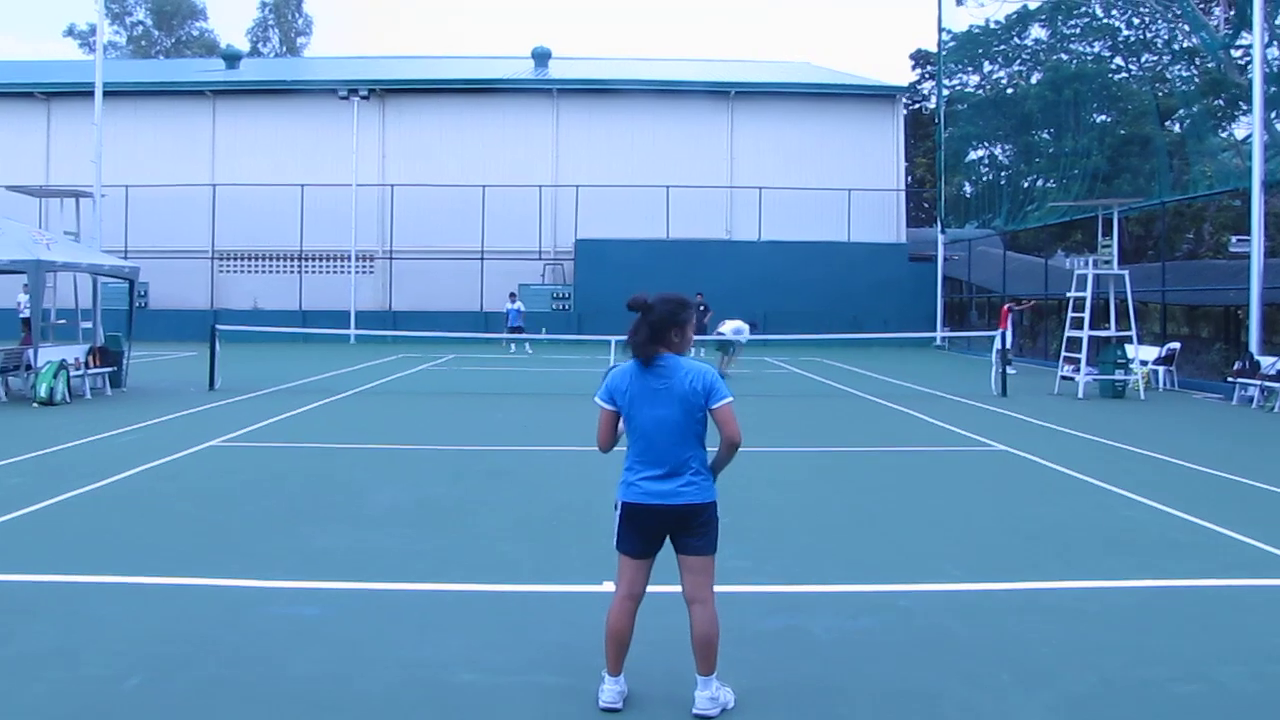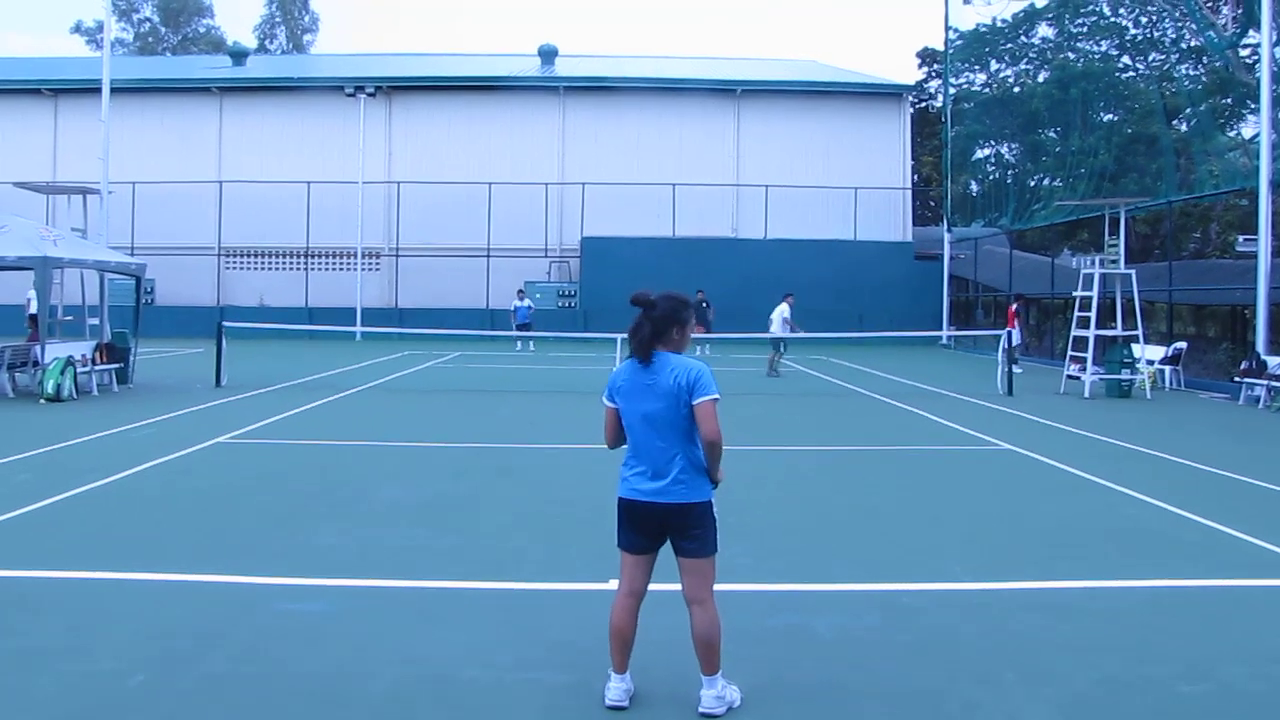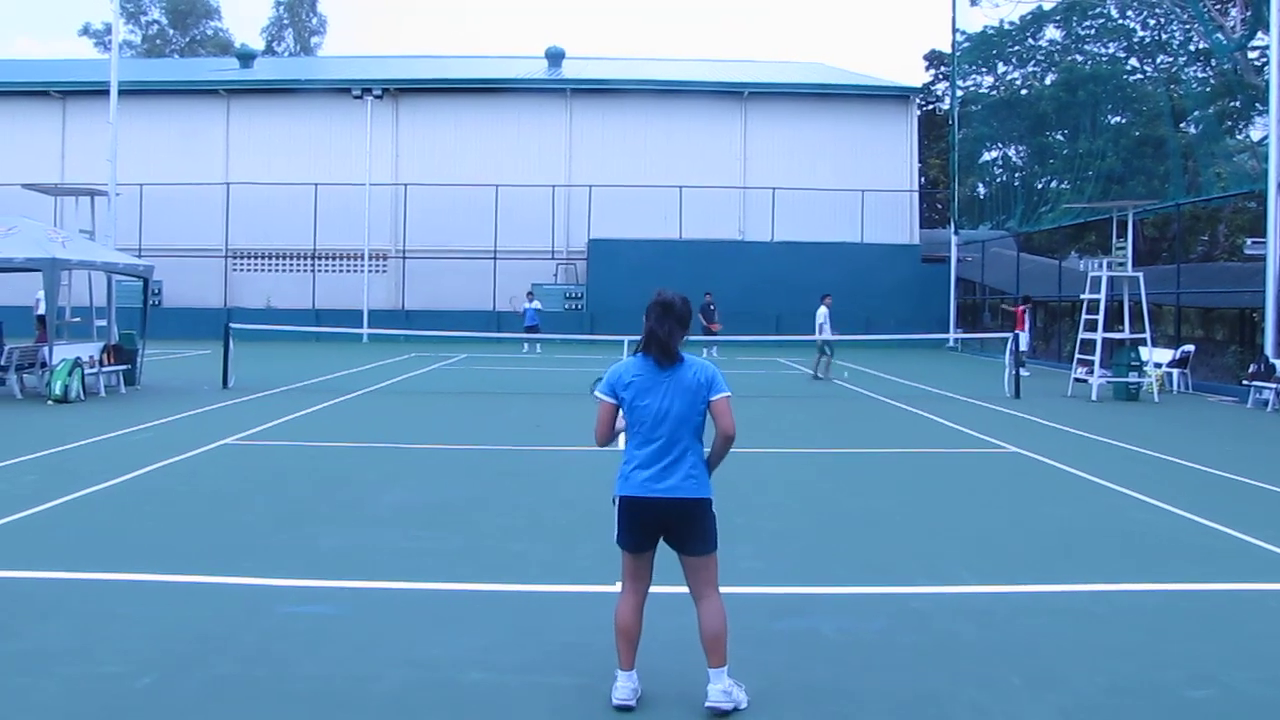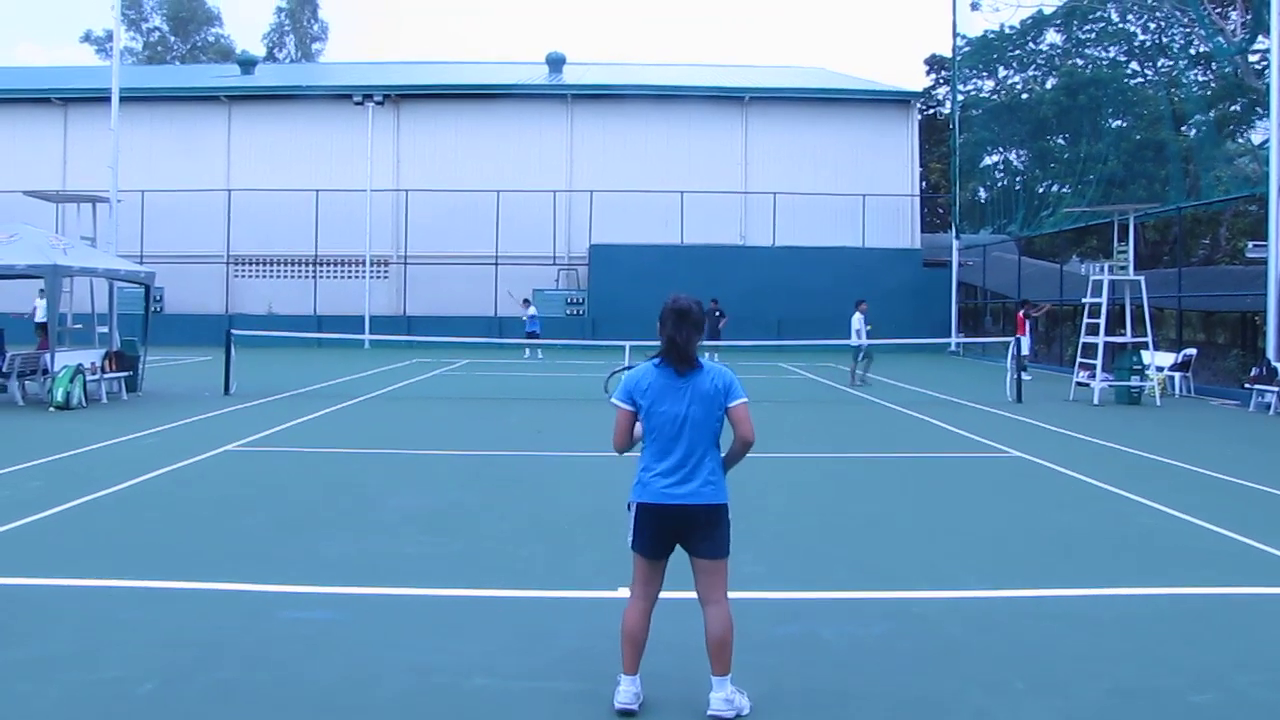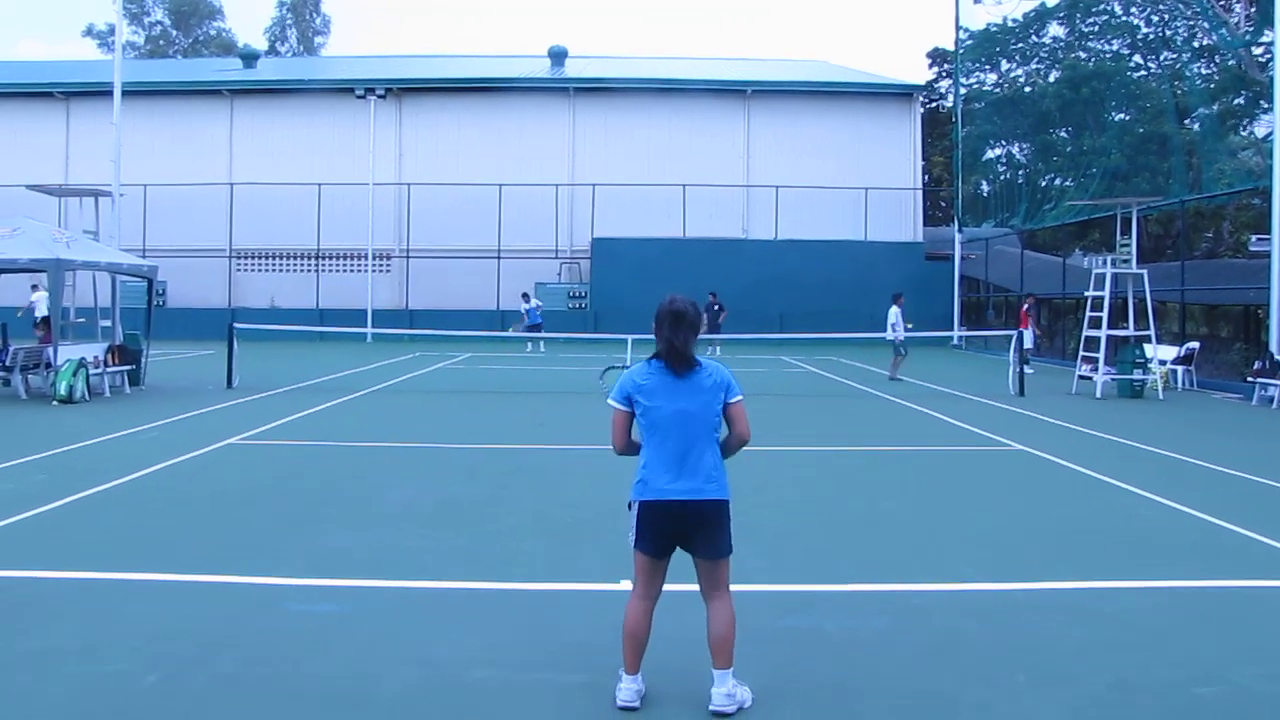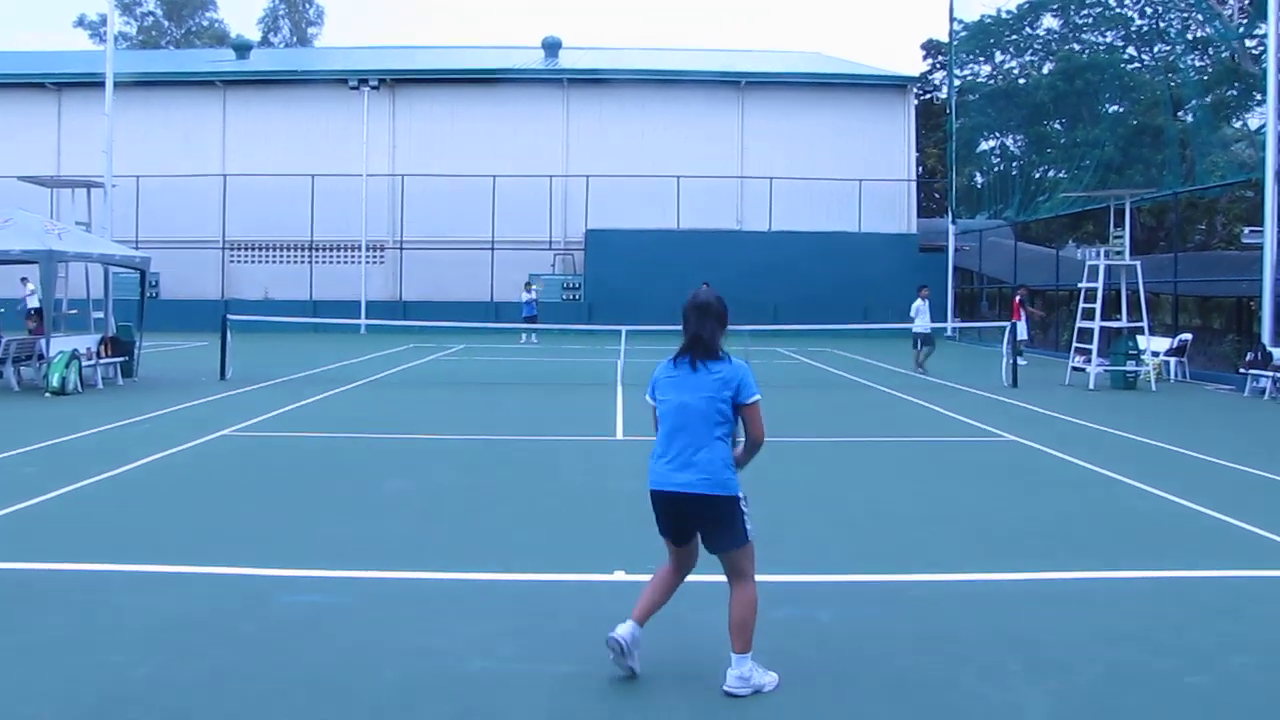
dt=0.5s
person 1, frame 1
left shoulder: (620, 377)
right shoulder: (703, 376)
left elbow: (605, 443)
right elbow: (732, 439)
right wrist: (713, 471)
left hip: (638, 501)
right hip: (694, 502)
left knee: (626, 595)
right knee: (700, 598)
left ankle: (611, 685)
person 1, frame 2
left shoulder: (621, 375)
right shoulder: (693, 372)
left elbow: (613, 439)
right elbow: (711, 437)
right wrist: (713, 472)
left hip: (634, 499)
right hip: (688, 500)
left knee: (628, 593)
right knee: (700, 598)
left ankle: (618, 682)
person 1, frame 3
left shoulder: (620, 373)
right shoulder: (705, 372)
left elbow: (602, 437)
right elbow: (727, 432)
right wrist: (708, 466)
left hip: (635, 497)
right hip: (690, 498)
left knee: (633, 590)
right knee: (706, 593)
left ankle: (625, 683)
right ankle: (720, 685)
person 1, frame 4
left shoulder: (638, 378)
right shoulder: (722, 378)
left elbow: (621, 443)
right elbow: (746, 437)
left hip: (652, 503)
right hip: (708, 504)
left knee: (642, 597)
right knee: (715, 600)
person 1, frame 5
left shoulder: (633, 379)
right shoulder: (719, 375)
left elbow: (620, 444)
right elbow: (741, 435)
left hip: (654, 499)
right hip: (709, 499)
left knee: (644, 594)
right knee: (716, 594)
left ankle: (629, 684)
right ankle: (723, 686)
person 1, frame 6
left shoulder: (663, 372)
right shoulder: (735, 372)
right elbow: (756, 437)
right wrist: (738, 460)
left hip: (664, 488)
right hip: (716, 490)
left knee: (679, 565)
right knee: (742, 578)
left ankle: (629, 630)
right ankle: (741, 670)
